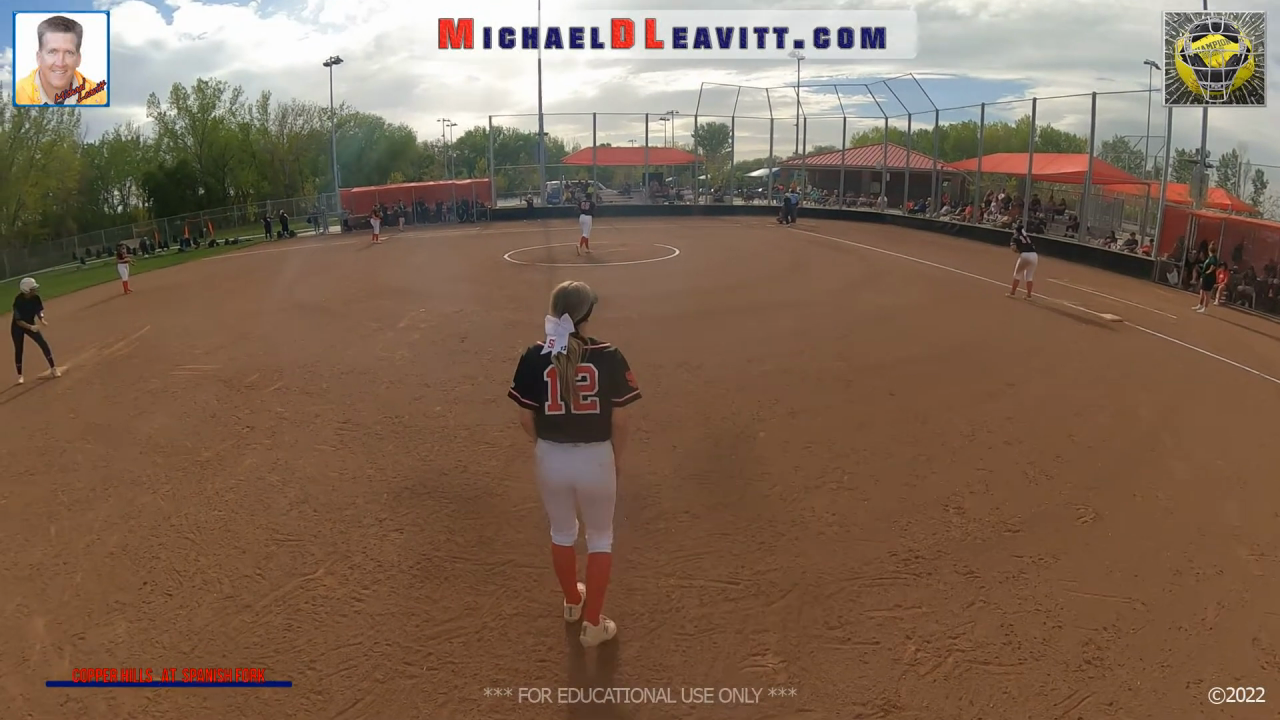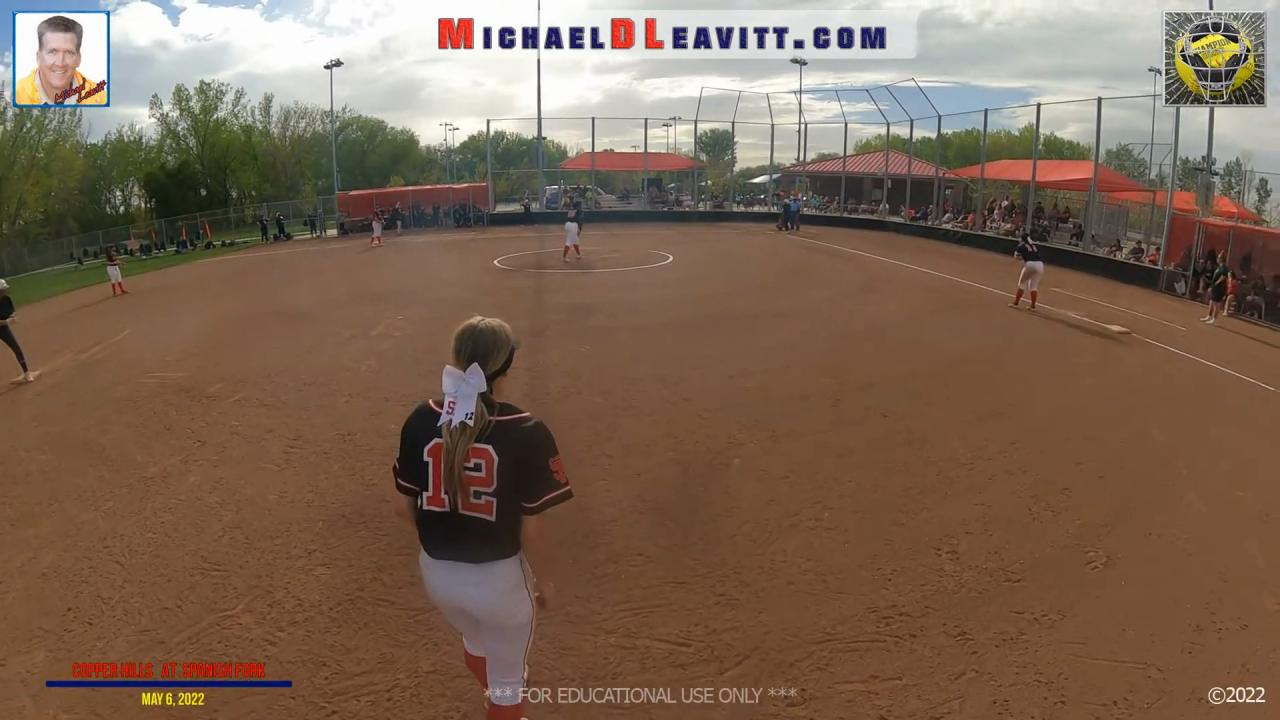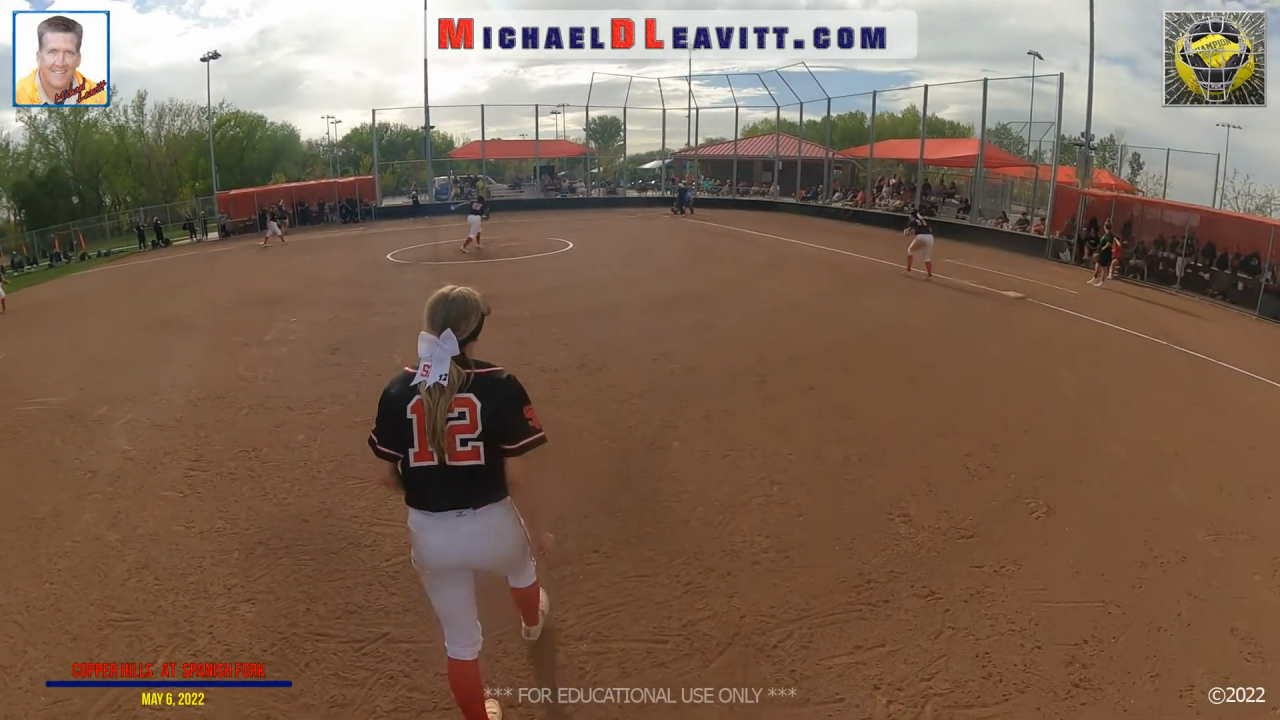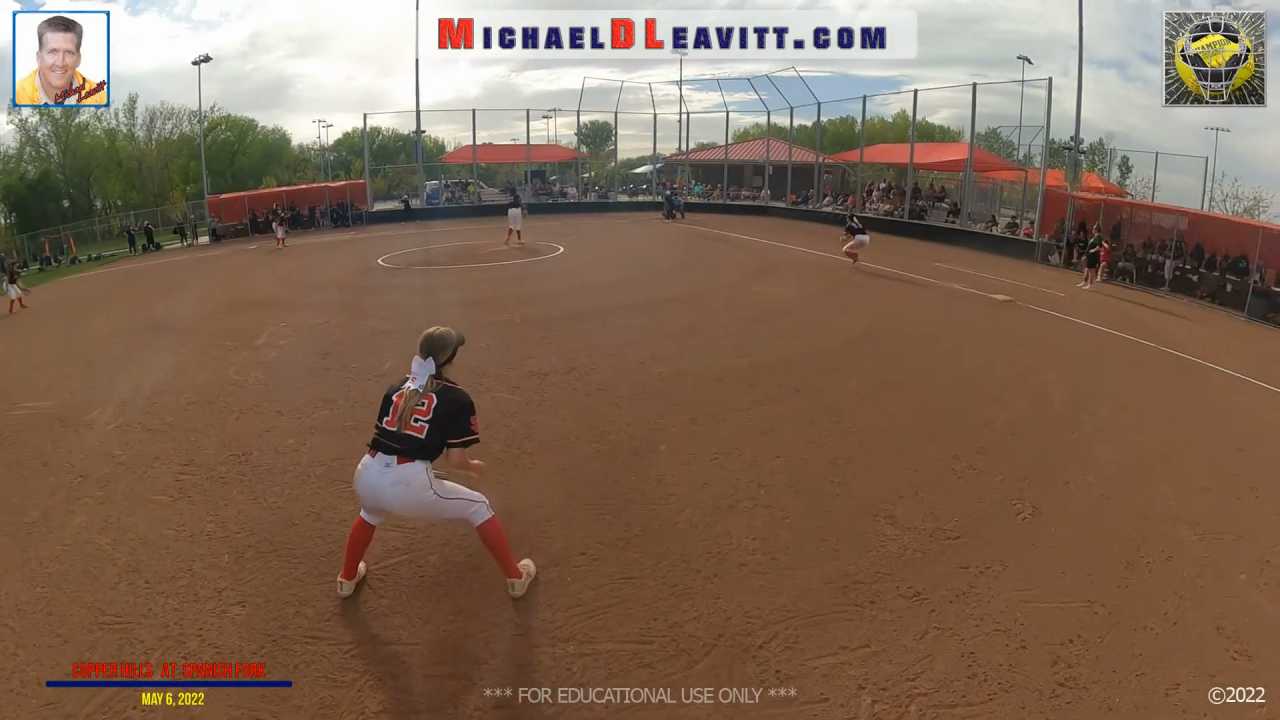
dt=1s
person 1, frame 1
left shoulder: (534, 357)
right shoulder: (608, 357)
left elbow: (526, 419)
right elbow: (619, 420)
right wrist: (617, 458)
left hip: (551, 459)
right hip: (595, 458)
left knee: (562, 532)
right knee: (600, 535)
left ankle: (572, 602)
right ankle: (593, 624)
person 1, frame 2
left shoulder: (421, 421)
right shoulder: (527, 433)
left elbow: (405, 507)
right elbow: (531, 531)
right wrist: (542, 580)
left hip: (437, 573)
right hip: (500, 578)
left knee: (475, 640)
right knee: (508, 677)
person 1, frame 3
left shoulder: (399, 390)
right shoulder: (500, 386)
left elbow: (388, 475)
right elbow: (515, 473)
right wrist: (536, 528)
left hip: (430, 535)
right hip: (491, 524)
left knee: (460, 639)
right knee: (522, 568)
right ankle: (532, 623)
person 1, frame 4
left shoulder: (396, 388)
right shoulder: (456, 399)
right elbow: (455, 461)
right wrist: (473, 466)
left hip: (367, 477)
right hip: (409, 484)
left knee: (371, 511)
right knee: (478, 508)
left ankle: (347, 578)
right ankle: (516, 576)
